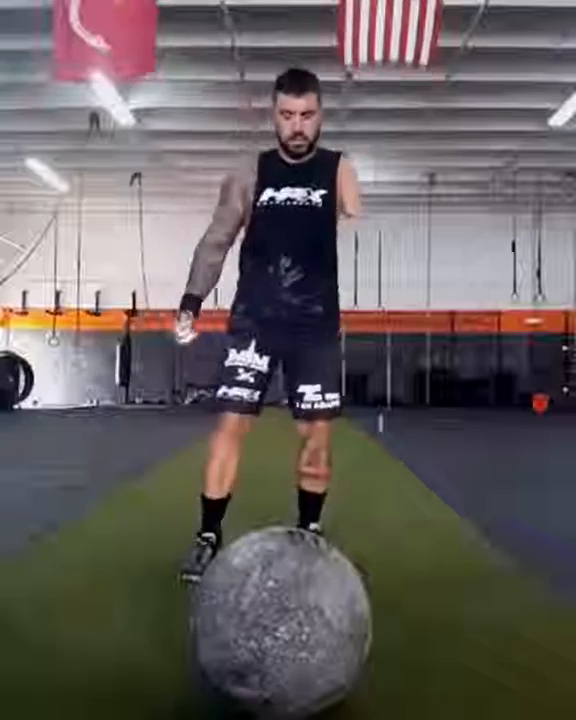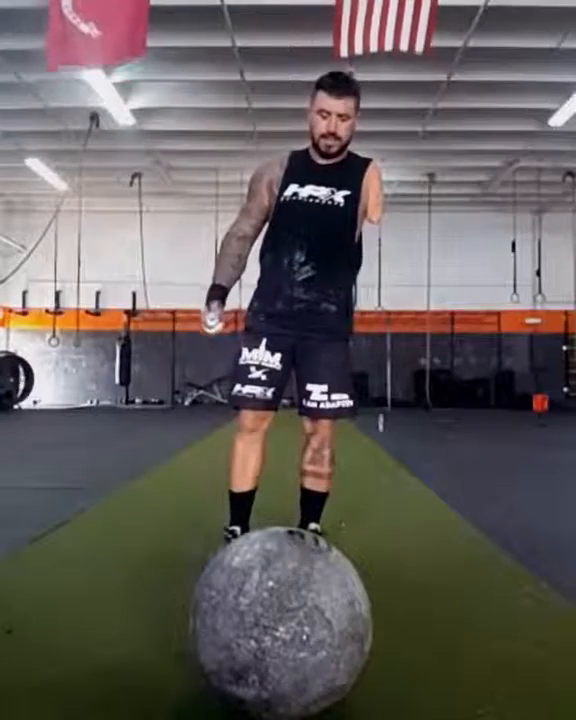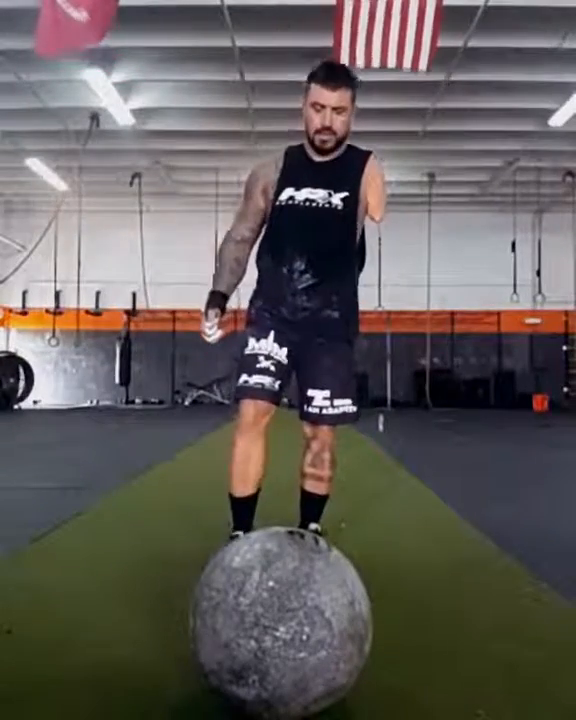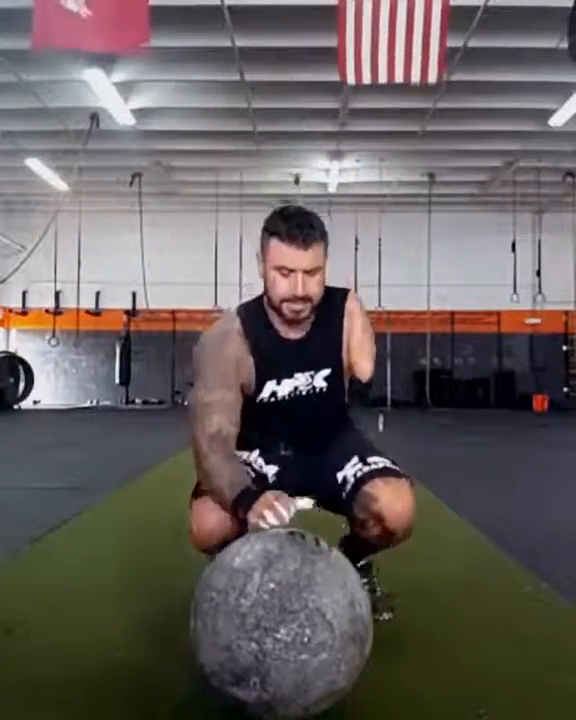
dt=1s
person 1, frame 1
left shoulder: (339, 170)
right shoulder: (249, 174)
right elbow: (217, 239)
right wrist: (191, 301)
left hip: (316, 322)
right hip: (254, 318)
left knee: (317, 431)
right knee: (231, 423)
left ankle: (308, 534)
right ankle: (209, 536)
person 1, frame 2
left shoulder: (366, 175)
right shoulder: (277, 171)
right elbow: (242, 233)
right wrist: (218, 292)
left hip: (328, 325)
right hip: (269, 317)
left knee: (320, 429)
right knee: (251, 420)
left ankle: (310, 532)
right ankle: (237, 532)
person 1, frame 3
left shoulder: (367, 169)
right shoulder: (272, 171)
right elbow: (240, 237)
right wrist: (217, 298)
left hip: (330, 325)
right hip: (271, 315)
left knee: (321, 434)
right knee: (251, 417)
left ankle: (309, 534)
right ankle: (240, 534)
person 1, frame 4
left shoulder: (346, 311)
right shoulder: (227, 342)
right elbow: (212, 441)
right wrist: (247, 499)
left hip: (330, 441)
right hip: (259, 450)
left knee: (397, 509)
right knee: (206, 526)
left ankle: (355, 563)
